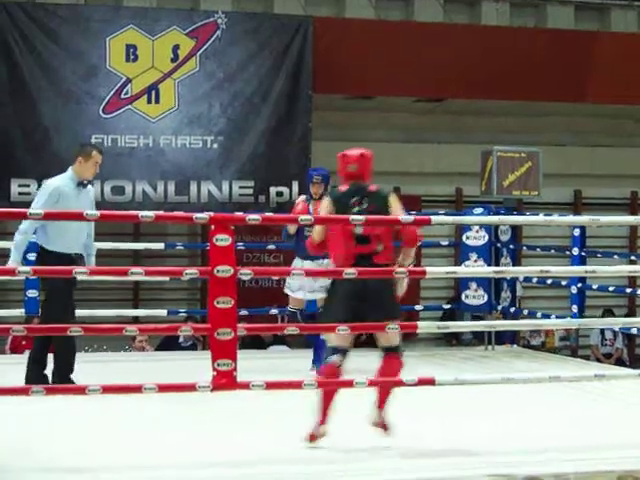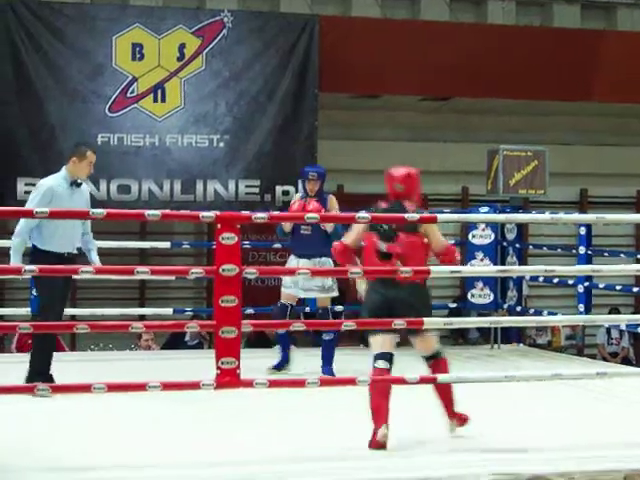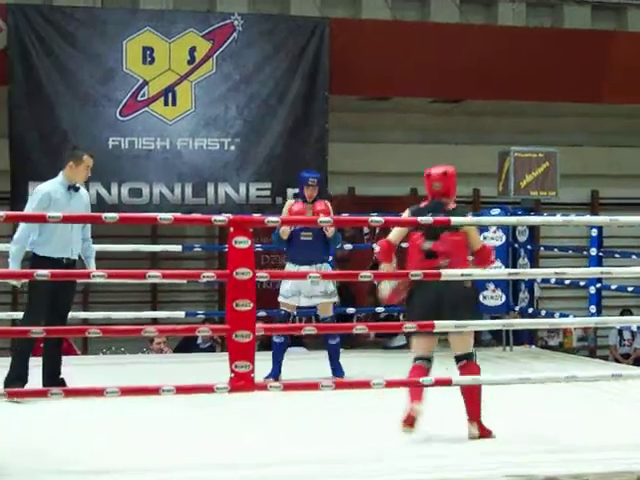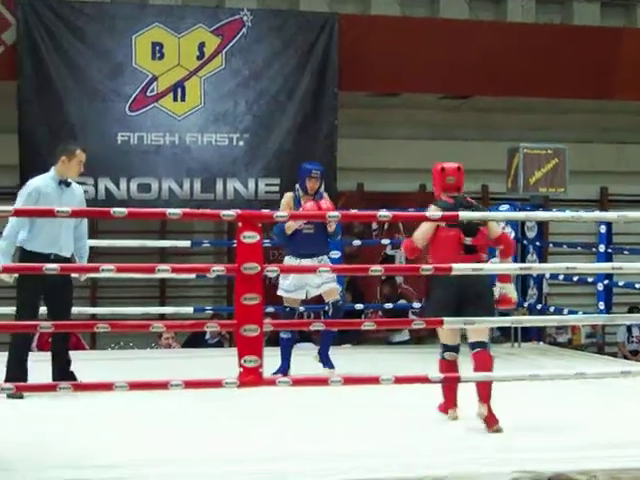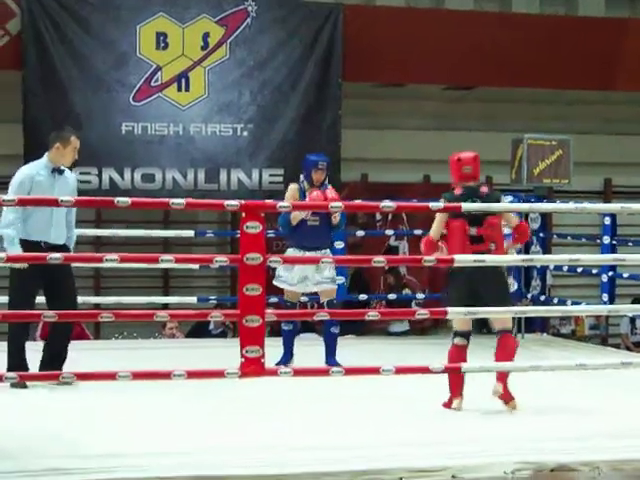
dt=0.2s
person 1, frame 1
left shoulder: (332, 199)
right shoulder: (386, 198)
left elbow: (315, 244)
right elbow: (410, 236)
right wrist: (402, 272)
left hip: (346, 282)
right hip: (380, 281)
left knee: (335, 354)
right knee: (392, 352)
left ankle: (321, 422)
right ankle: (379, 410)
person 1, frame 2
left shoulder: (372, 216)
right shoulder: (421, 217)
left elbow: (341, 250)
right elbow: (448, 256)
left hip: (378, 292)
right hip: (411, 292)
left knee: (381, 362)
right knee: (434, 357)
left ankle: (380, 427)
right ankle: (452, 416)
person 1, frame 3
left shoulder: (413, 214)
right shoulder: (461, 216)
left elbow: (384, 247)
right elbow: (485, 257)
right wrist: (467, 263)
left hip: (421, 291)
right hip: (456, 289)
left knee: (421, 359)
right knee: (466, 360)
left ankle: (415, 403)
right ankle: (475, 423)
person 1, frame 4
left shoulder: (437, 210)
right shoulder: (479, 210)
left elbow: (412, 248)
right elbow: (505, 244)
left wrist: (414, 245)
right wrist: (505, 283)
left hip: (445, 283)
right hip: (477, 282)
left knee: (449, 349)
right knee: (480, 348)
left ankle: (451, 405)
right ankle: (484, 404)
person 1, frame 5
left shoulder: (449, 201)
right shoulder: (496, 199)
left elbow: (430, 243)
right elbow: (522, 232)
left wrist: (440, 254)
right wrist: (508, 248)
left hip: (461, 273)
right hip: (491, 272)
left knee: (460, 336)
right knee: (505, 333)
left ankle: (455, 397)
right ankle: (501, 384)
person 2, frame 1
left shoulder: (89, 191)
right shoulder: (55, 186)
right elbow: (30, 222)
left wrist: (90, 260)
right wrist: (15, 257)
left hip: (72, 260)
right hip: (52, 259)
left knee: (52, 319)
right knee: (62, 319)
left ankle: (35, 375)
right ankle: (62, 378)
person 2, frame 2
left shoulder: (84, 191)
right shoulder: (49, 186)
left elbow: (85, 229)
right elbow: (26, 223)
left wrist: (93, 256)
right wrist: (16, 258)
left hip: (67, 260)
right hip: (45, 258)
left knee: (50, 317)
right knee: (49, 316)
left ankle: (40, 374)
right ankle: (38, 375)
person 2, frame 3
left shoulder: (83, 196)
right shoulder: (46, 191)
left elbow: (85, 235)
right elbow: (25, 229)
left wrist: (90, 264)
right wrist: (14, 265)
left hip: (68, 266)
right hip: (44, 264)
left knee: (57, 324)
right knee: (33, 321)
left ankle: (53, 379)
right ankle: (15, 381)
person 2, frame 4
left shoulder: (77, 192)
right shoulder: (36, 186)
left elbow: (80, 231)
left wrist: (82, 261)
left hip: (62, 263)
right hip: (34, 261)
left knee: (61, 321)
right knee: (25, 321)
left ankle: (62, 374)
person 2, frame 5
left shoulder: (70, 179)
right shoulder: (28, 174)
left wrist: (69, 247)
left hip: (58, 251)
right hip: (29, 250)
left knee: (67, 307)
right knee: (21, 311)
left ankle: (51, 367)
person 3, frame 1
right shoulder: (301, 201)
right elbow: (288, 236)
right wrist: (293, 224)
left hip: (325, 263)
right hip: (302, 262)
right knee: (294, 312)
left ankle: (321, 359)
right ankle: (317, 347)
person 3, frame 2
left shoulder: (330, 200)
right shoulder: (297, 199)
left elbow: (339, 233)
right elbow: (283, 233)
left wrist: (329, 226)
right wrist: (287, 223)
left hip: (321, 262)
right hip: (297, 261)
left knee: (323, 312)
right knee: (282, 309)
left ankle: (327, 364)
right ankle: (284, 357)
person 3, frame 3
left shoulder: (326, 206)
right shoulder: (291, 205)
left elbow: (336, 242)
right elbow: (278, 240)
left wrist: (330, 230)
right wrist: (286, 228)
left hip: (319, 269)
right hip: (294, 268)
left knee: (327, 319)
right knee: (284, 318)
left ankle: (336, 367)
right ankle: (275, 371)
person 3, frame 4
left shoulder: (324, 198)
right shoulder: (289, 198)
left elbow: (334, 235)
right elbow: (278, 234)
left wrist: (332, 224)
right wrist: (293, 224)
left hip: (320, 261)
right hip: (294, 262)
left knee: (336, 305)
right knee: (289, 313)
left ankle: (324, 352)
right ankle: (284, 365)
person 3, frame 5
left shoulder: (328, 190)
right shoulder: (294, 189)
left elbow: (337, 227)
right elbow: (283, 225)
left wrist: (336, 215)
right wrist: (300, 213)
left hip: (322, 254)
right hip: (297, 254)
left knee: (331, 305)
right knee: (289, 305)
left ankle: (331, 357)
right ankle: (287, 354)
